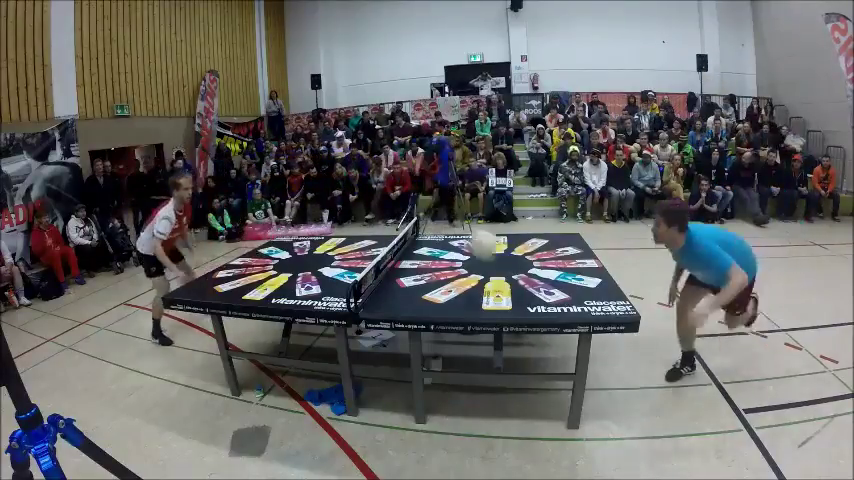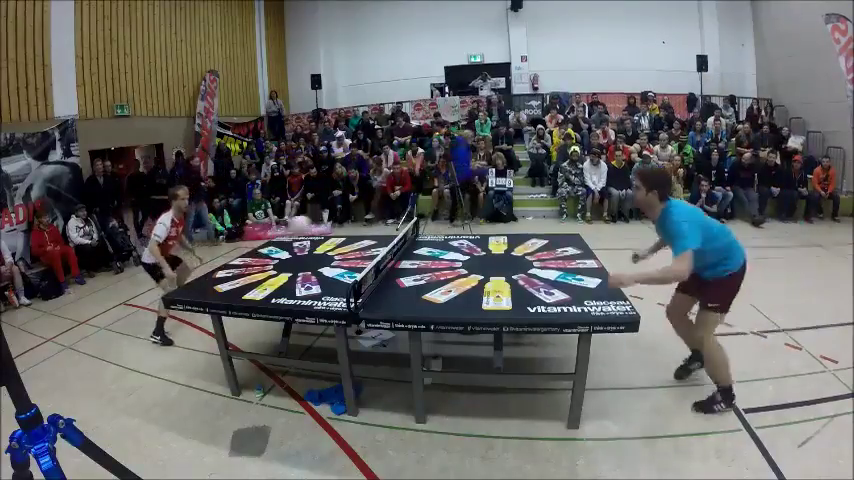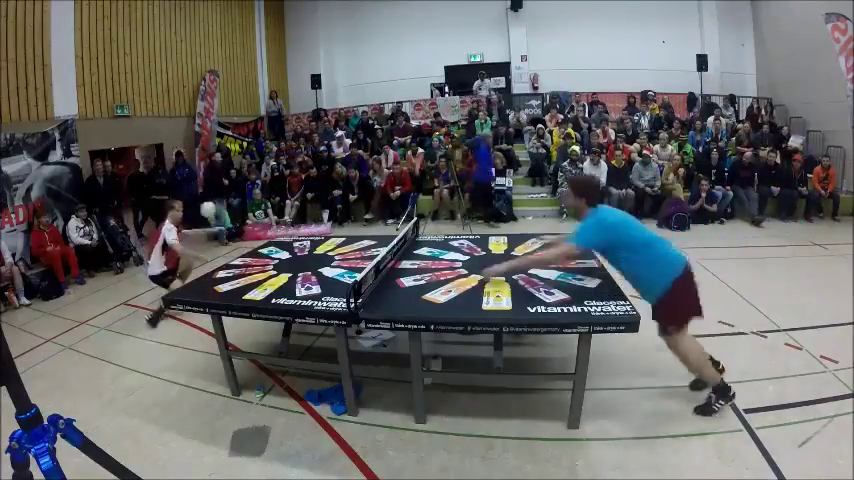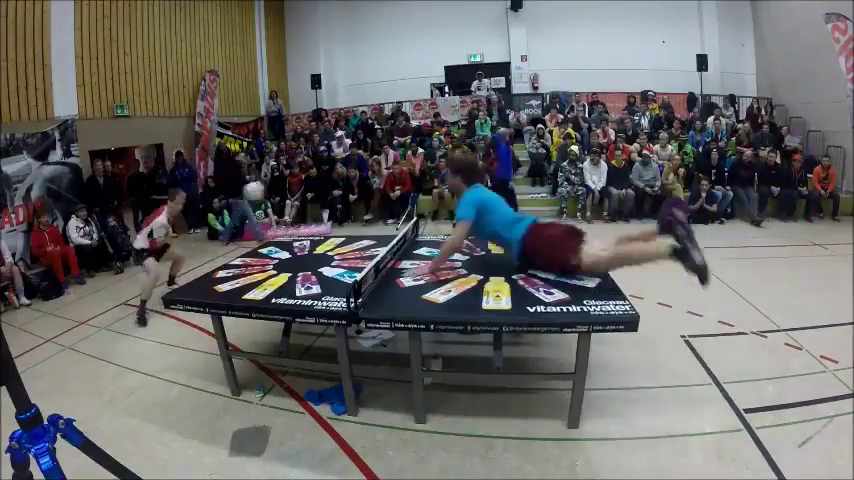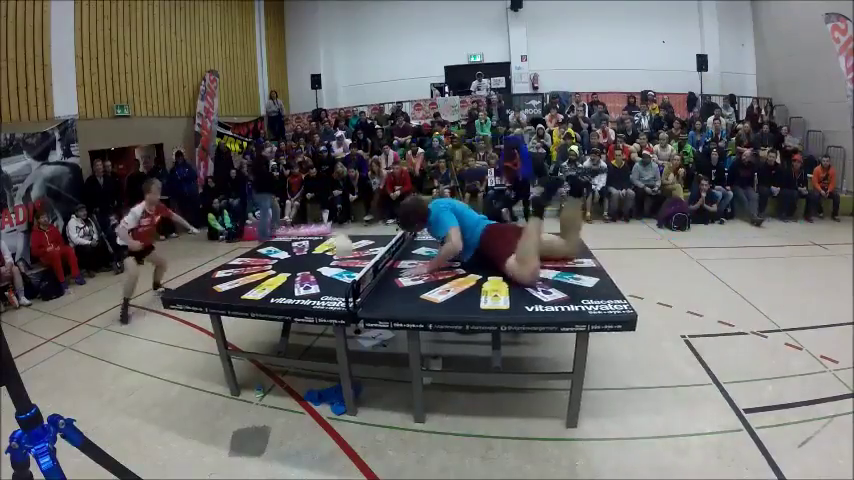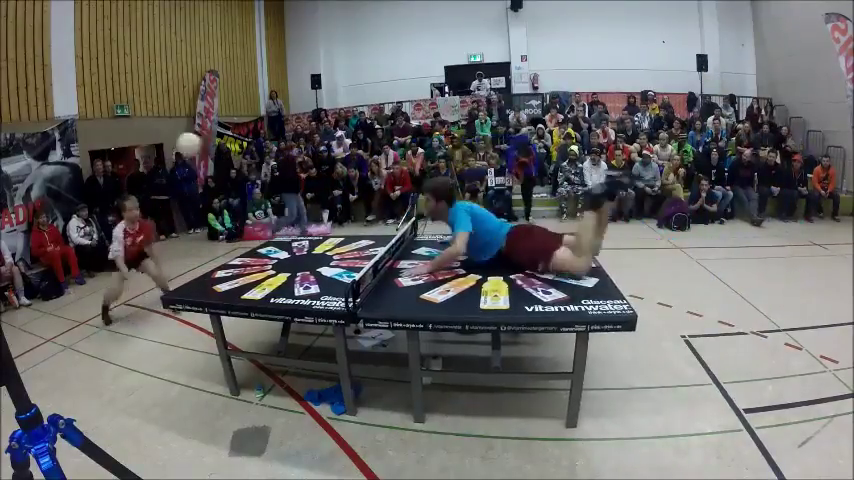
dt=0.3s
person 1, frame 1
left shoulder: (702, 245)
right shoulder: (677, 240)
left elbow: (740, 278)
left wrist: (709, 306)
right wrist: (674, 284)
left hip: (738, 272)
right hip: (711, 270)
left knee: (733, 321)
right knee: (683, 309)
left ankle: (750, 303)
right ankle: (688, 360)
person 1, frame 2
left shoulder: (678, 220)
right shoulder: (661, 211)
left elbow: (681, 271)
left wrist: (633, 278)
right wrist: (649, 251)
left hip: (725, 268)
right hip: (702, 263)
left knee: (701, 333)
right knee: (674, 313)
left ankle: (725, 393)
right ankle: (697, 355)
person 1, frame 3
left shoulder: (595, 222)
right shoulder: (601, 213)
left elbow: (557, 255)
left wrist: (506, 267)
right wrist: (558, 240)
left hip: (670, 275)
right hip: (666, 273)
left knee: (676, 339)
right knee: (671, 335)
left ankle: (721, 391)
right ankle: (712, 366)
person 1, frame 4
left shoulder: (470, 199)
right shoulder: (482, 194)
left elbow: (456, 240)
left wrist: (433, 266)
left hip: (534, 242)
right hip: (540, 232)
left knee: (606, 260)
right knee: (609, 250)
left ankle: (677, 251)
right ankle: (668, 225)
person 1, frame 5
left shoulder: (440, 214)
right shoulder: (436, 205)
left elbow: (454, 247)
left wrist: (428, 267)
left knee: (528, 275)
right knee: (571, 246)
left ankle: (537, 210)
person 1, frame 6
left shoulder: (458, 214)
right shoulder: (460, 208)
left elbow: (457, 249)
left wrist: (429, 266)
left hip: (519, 242)
right hip: (518, 236)
left knee: (581, 266)
right knee: (591, 247)
left ankle: (596, 203)
right ankle: (603, 200)
person 2, frame 1
left shoulder: (186, 207)
right shoulder: (166, 215)
left elbow: (183, 230)
right elbow: (156, 247)
left wrist: (189, 249)
right wrist: (174, 269)
left hip: (168, 247)
right hip: (148, 251)
left knee: (190, 274)
right knee: (163, 290)
right ankle: (156, 331)
person 2, frame 2
left shoulder: (180, 217)
right shoulder: (165, 221)
left elbow: (180, 238)
right elbow: (152, 247)
left wrist: (193, 252)
right wrist: (166, 268)
left hip: (165, 255)
right hip: (152, 261)
left knee: (186, 269)
right knee: (171, 290)
right ankle: (158, 332)
person 2, frame 3
left shoulder: (170, 225)
right shoulder: (169, 228)
right elbow: (179, 250)
right wrist: (198, 255)
left hip: (166, 265)
right hip: (159, 271)
left knee: (190, 261)
left ankle: (180, 287)
right ankle: (155, 315)
person 2, frame 4
left shoulder: (166, 210)
right shoulder: (161, 220)
right elbow: (159, 243)
left wrist: (168, 231)
right wrist: (167, 236)
left hip: (153, 244)
right hip: (143, 247)
left knee: (179, 257)
right knee: (154, 272)
left ankle: (171, 283)
right ankle: (141, 310)
person 2, frame 5
left shoulder: (159, 207)
right shoulder: (137, 212)
left elbow: (173, 216)
right elbow: (120, 230)
left wrist: (190, 227)
right wrist: (131, 242)
left hip: (144, 243)
right hip: (127, 245)
left knee: (161, 263)
right knee: (133, 274)
left ankle: (156, 286)
right ankle: (125, 306)
person 2, frame 6
left shoulder: (145, 226)
right shoulder: (119, 232)
left elbow: (148, 246)
right elbow: (119, 259)
left wrist: (155, 261)
right wrist: (127, 275)
left hip: (138, 254)
right hip: (121, 259)
left knee: (156, 274)
right knee: (115, 291)
right ankle: (105, 309)
